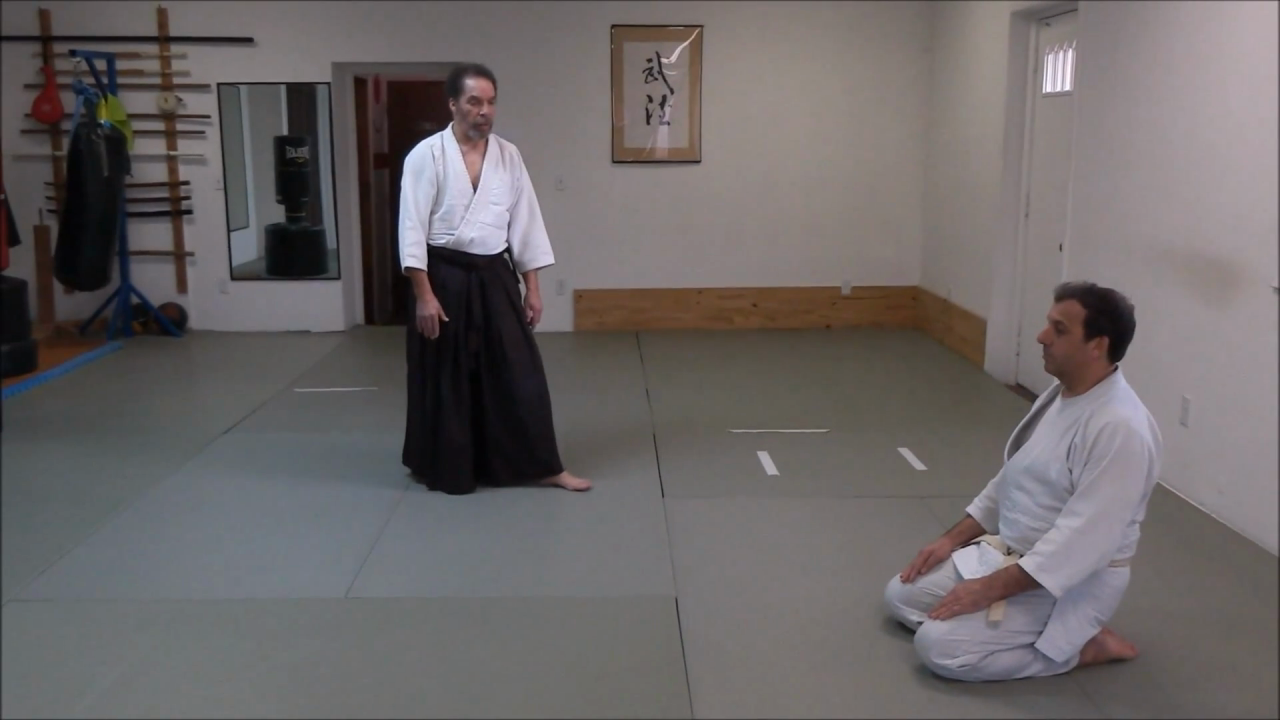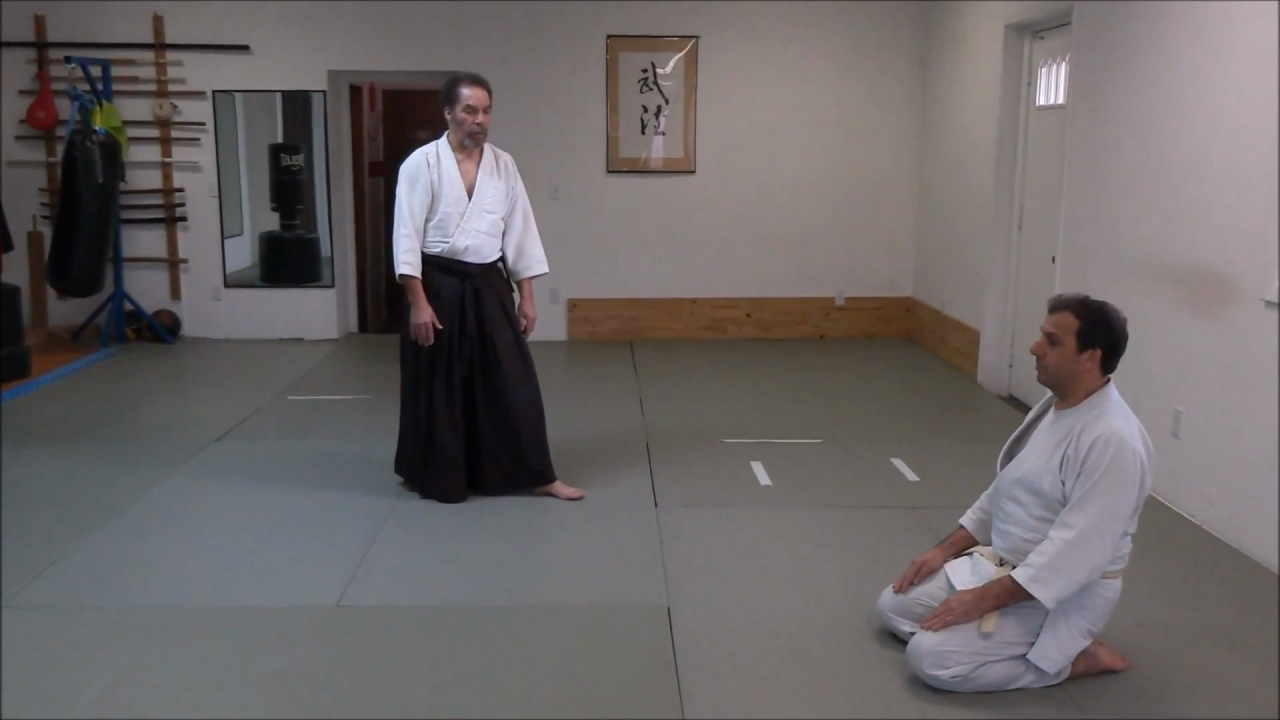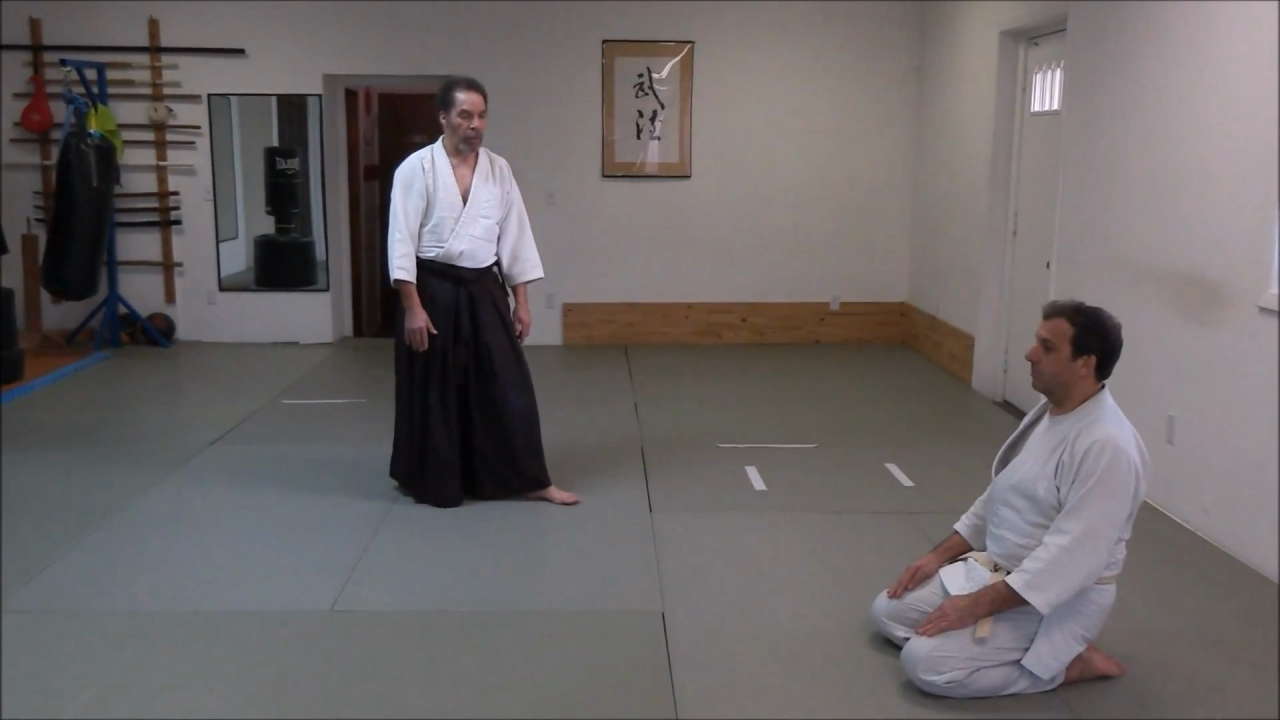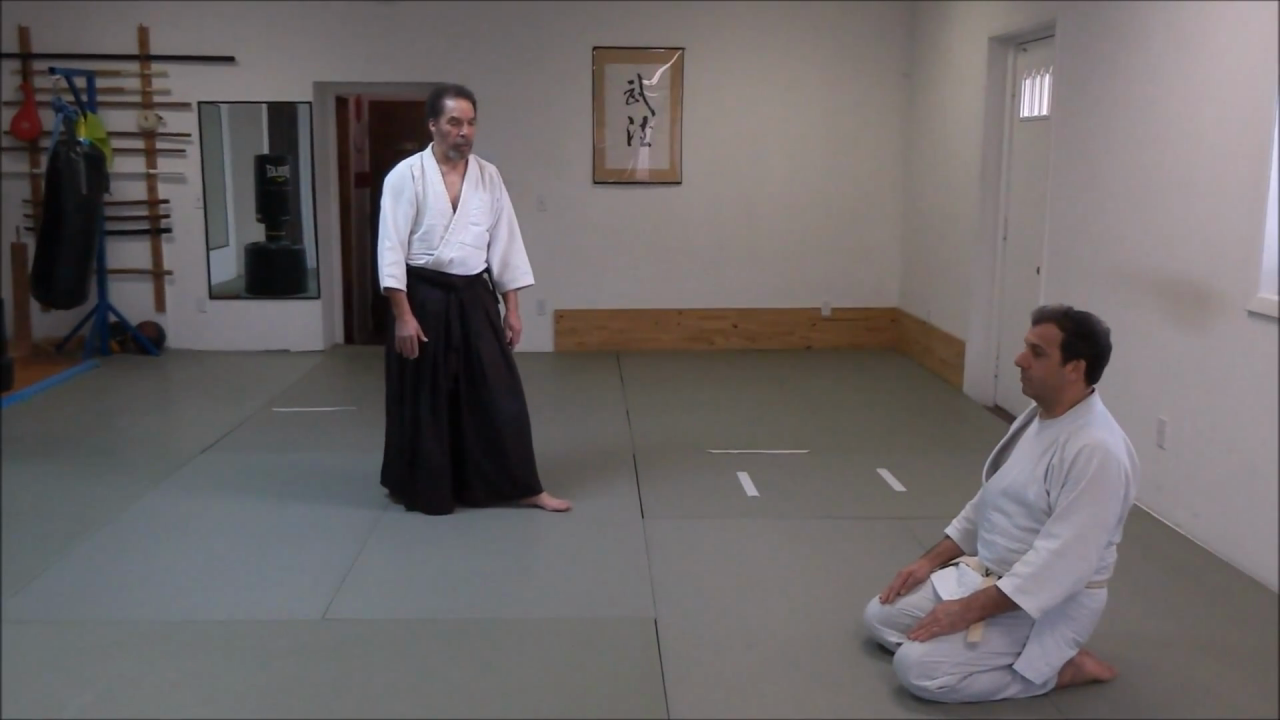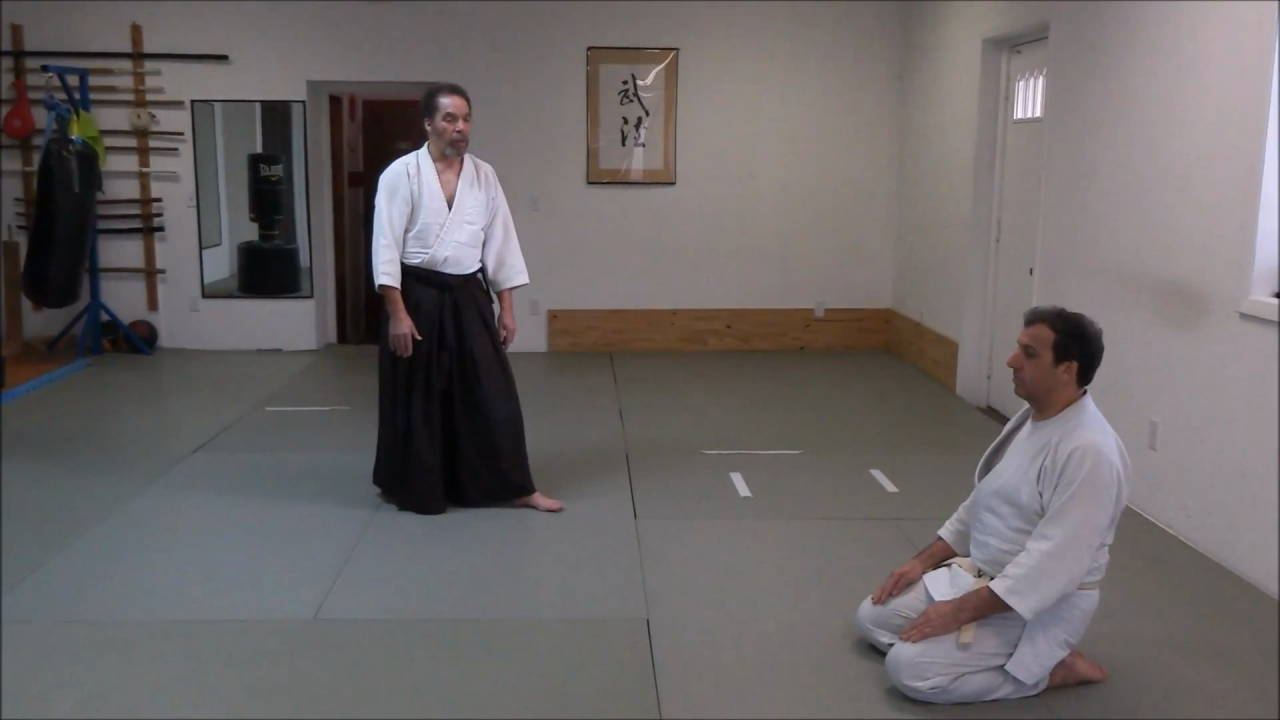
dt=1s
person 1, frame 1
left shoulder: (508, 155)
right shoulder: (427, 155)
left elbow: (525, 222)
right elbow: (412, 227)
left wrist: (531, 286)
right wrist: (424, 294)
left hip: (495, 278)
right hip: (444, 278)
left knee: (520, 374)
right knee: (444, 380)
left ankle: (544, 466)
right ankle: (443, 467)
person 1, frame 2
left shoulder: (503, 164)
right shoulder: (422, 163)
left elbow: (520, 231)
right elbow: (407, 235)
left wrist: (526, 296)
right wrist: (418, 302)
left hip: (489, 287)
right hip: (439, 287)
left knee: (513, 383)
right knee: (438, 389)
left ankle: (538, 475)
right ankle: (437, 475)
person 1, frame 3
left shoulder: (498, 169)
right shoulder: (417, 168)
left elbow: (515, 236)
right elbow: (402, 240)
left wrist: (521, 301)
right wrist: (413, 307)
left hip: (484, 292)
right hip: (434, 291)
left knee: (508, 388)
right knee: (432, 393)
left ankle: (532, 480)
right ankle: (432, 480)
person 1, frame 4
left shoulder: (488, 176)
right shoulder: (407, 175)
left elbow: (505, 243)
right elbow: (392, 248)
left wrist: (511, 308)
right wrist: (403, 315)
left hip: (474, 299)
right hip: (424, 299)
left knee: (500, 395)
right knee: (423, 401)
left ankle: (524, 487)
right ankle: (423, 488)
person 1, frame 5
left shoulder: (483, 175)
right shoulder: (402, 174)
left elbow: (500, 242)
right elbow: (386, 246)
left wrist: (506, 307)
right wrist: (397, 313)
left hip: (468, 298)
right hip: (418, 298)
left knee: (492, 395)
right knee: (416, 400)
left ankle: (516, 487)
right ankle: (415, 487)
person 2, frame 1
left shoulder: (1119, 428)
right shoulder: (1060, 394)
left elbow: (1083, 540)
right elbow: (1012, 479)
left wrist: (991, 589)
right wrist: (952, 538)
left hip: (1069, 581)
left knee: (940, 646)
right knee: (903, 595)
left ankle: (1085, 644)
right ankle: (1062, 631)
person 2, frame 2
left shoulder: (1112, 440)
right shoulder: (1053, 406)
left elbow: (1076, 551)
right elbow: (1004, 490)
left wrist: (983, 600)
right wrist: (945, 550)
left hip: (1062, 593)
left knee: (932, 657)
right knee: (895, 606)
left ankle: (1074, 655)
right ankle: (1058, 644)
person 2, frame 3
left shoulder: (1106, 446)
right shoulder: (1048, 412)
left elbow: (1071, 558)
right elbow: (999, 495)
left wrist: (978, 606)
right wrist: (940, 555)
left hip: (1057, 598)
left knee: (926, 662)
right knee: (890, 611)
left ankle: (1068, 661)
person 2, frame 4
left shoulder: (1096, 451)
right shoulder: (1037, 416)
left elbow: (1060, 562)
right elbow: (989, 500)
left wrist: (969, 611)
right wrist: (931, 560)
left hip: (1048, 602)
left knee: (918, 667)
right knee: (882, 616)
left ankle: (1061, 666)
right ankle: (1036, 653)
person 2, frame 5
left shoulder: (1088, 452)
right shoulder: (1030, 418)
left elbow: (1054, 563)
right elbow: (983, 502)
left wrist: (961, 611)
right wrist: (923, 561)
left hip: (1040, 604)
left knee: (911, 668)
right knee: (874, 617)
left ankle: (1053, 666)
